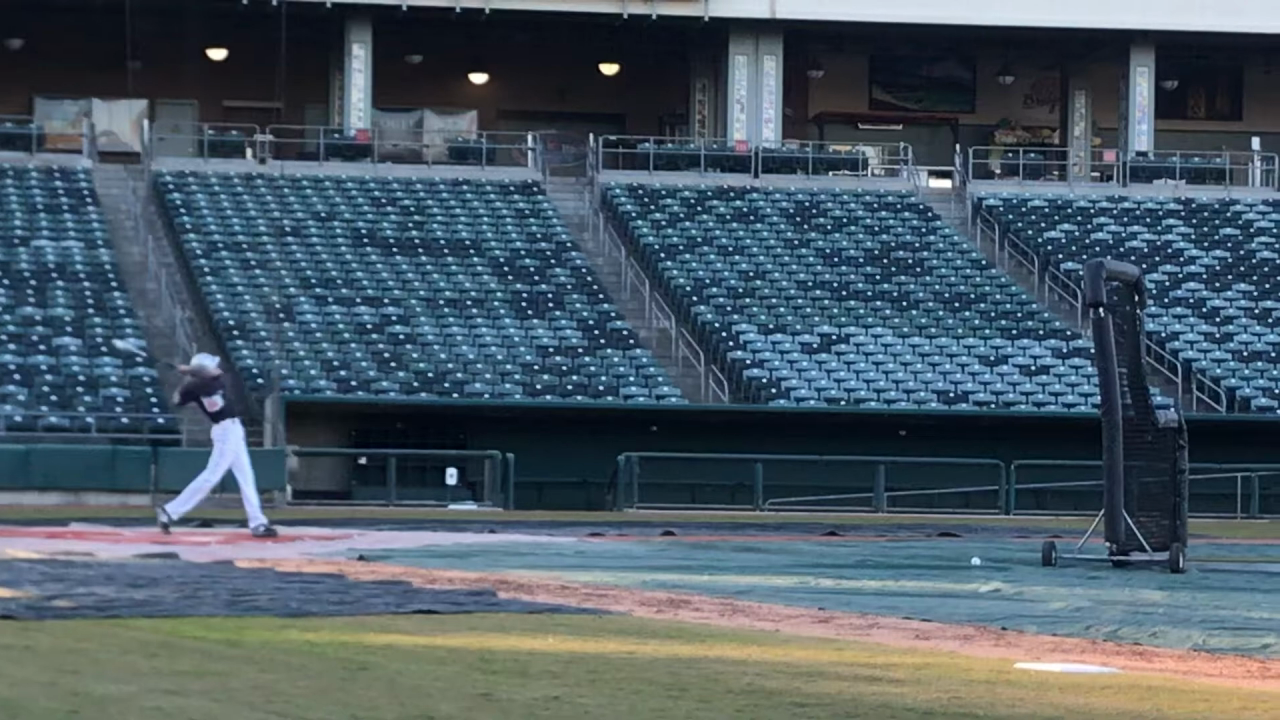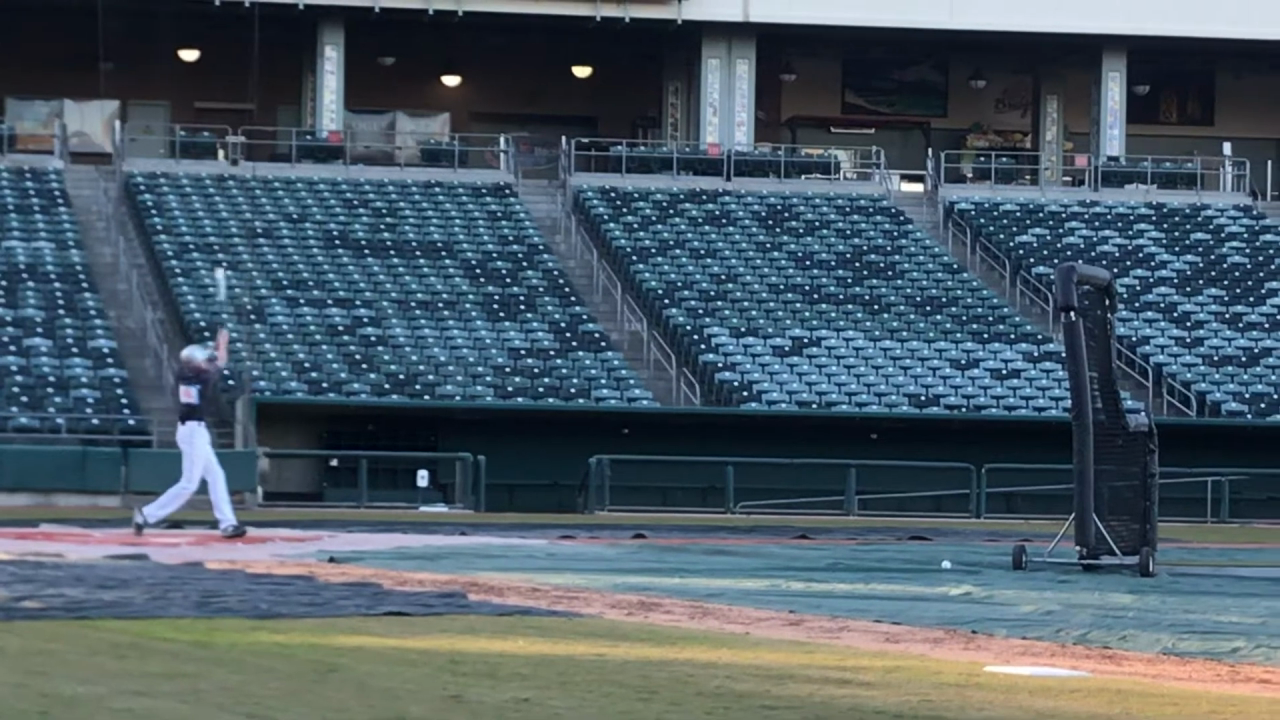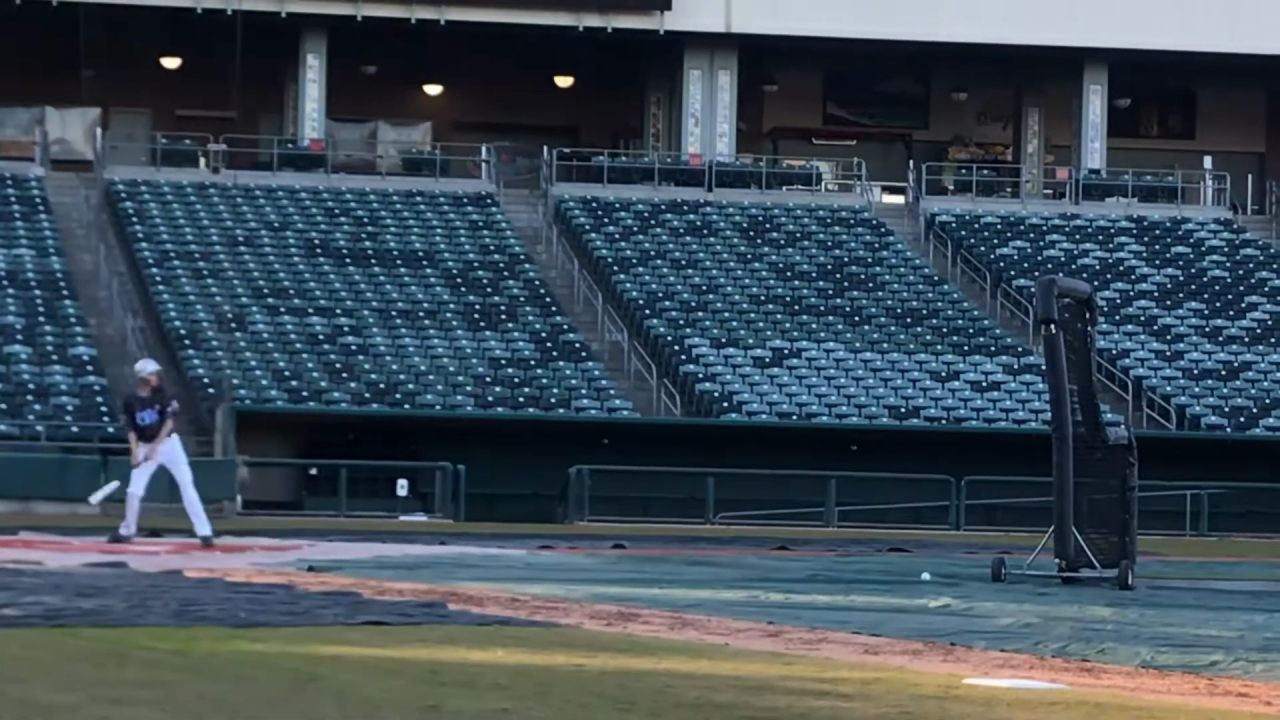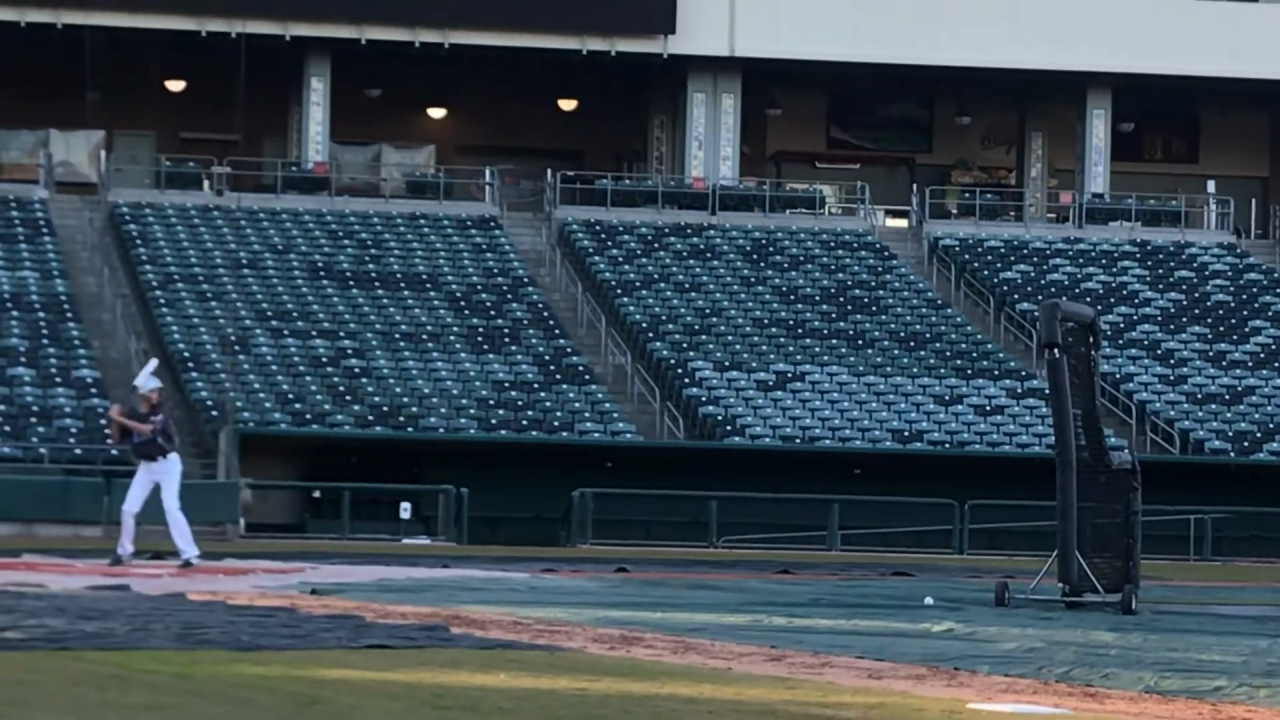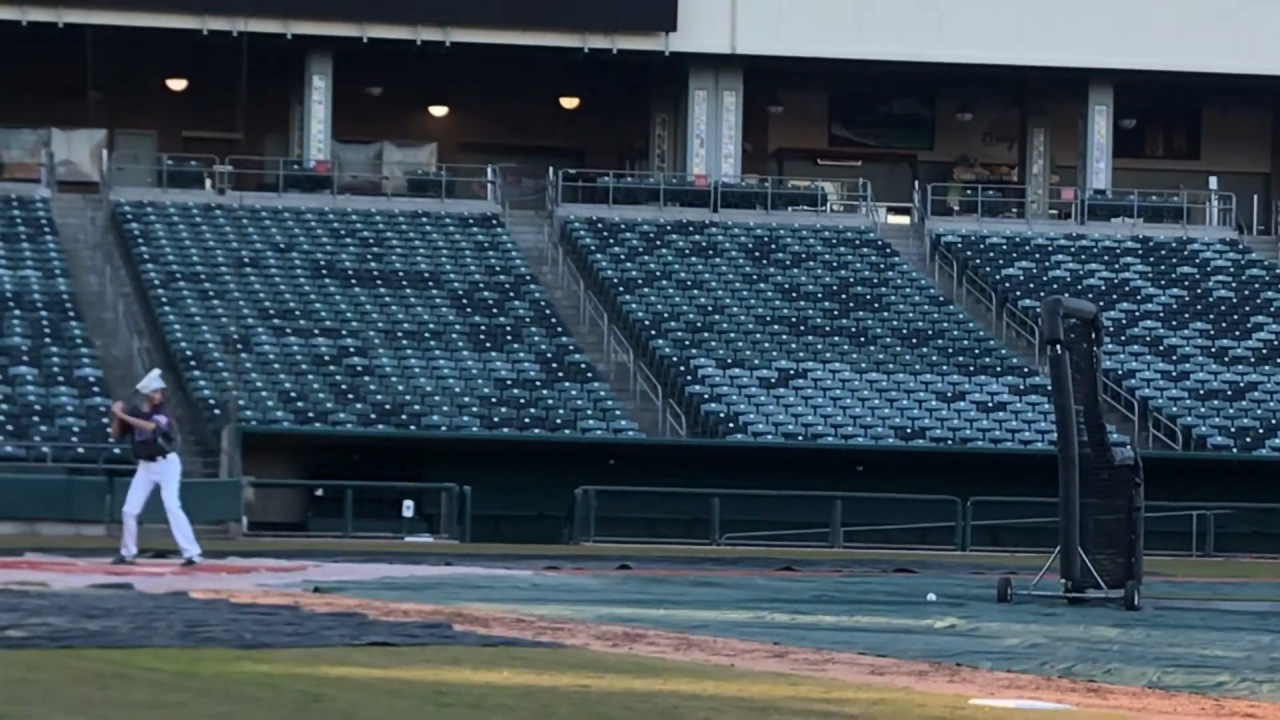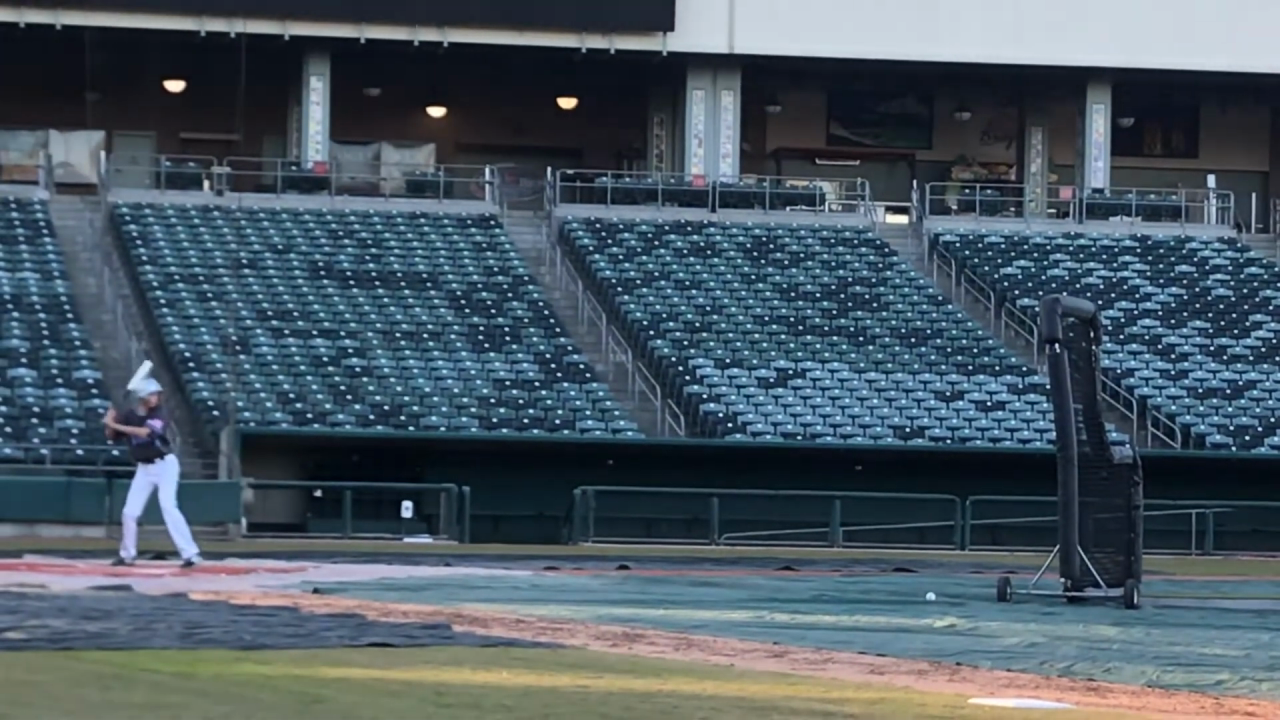
dt=0.7s
person 1, frame 1
left shoulder: (193, 387)
right shoulder: (218, 382)
left elbow: (176, 400)
left wrist: (190, 374)
right wrist: (189, 370)
left hip: (229, 430)
right hip: (228, 430)
left knee: (246, 476)
right knee: (211, 476)
left ankle: (257, 523)
right ankle: (170, 512)
person 1, frame 2
left shoulder: (182, 374)
right shoulder: (204, 377)
right elbow: (220, 363)
left wrist: (218, 345)
right wrist: (223, 342)
left hip: (194, 431)
right hip: (194, 431)
left knee: (216, 476)
right knee: (189, 484)
left ankle: (227, 523)
right ankle: (146, 515)
person 1, frame 3
left shoulder: (162, 393)
right shoulder: (130, 401)
left elbow: (170, 421)
right elbow: (131, 430)
left wrist: (156, 447)
right wrist: (134, 451)
left hip: (169, 444)
right hip: (145, 447)
left knee: (186, 485)
right knee: (133, 491)
left ankle: (204, 532)
right ankle: (126, 531)
person 1, frame 4
left shoulder: (159, 411)
right shoulder: (131, 414)
left elbow: (147, 429)
right elbow: (118, 439)
left wrist: (118, 418)
right wrist: (115, 420)
left hip: (167, 464)
right hip: (146, 466)
left knee: (171, 507)
right knee: (128, 508)
left ankle: (190, 554)
right ankle: (124, 552)
person 1, frame 5
left shoulder: (162, 411)
right shoulder: (133, 412)
left elbow: (150, 426)
right elbow: (117, 435)
left wrist: (122, 415)
right wrist: (117, 417)
left hip: (167, 463)
right hip: (145, 466)
left knee: (172, 506)
right knee: (129, 509)
left ankle: (192, 553)
right ankle: (128, 553)
person 1, frame 6
left shoulder: (158, 414)
right shoulder: (129, 416)
left elbow: (145, 432)
right elbow: (112, 436)
left wrist: (115, 424)
right wrist: (110, 422)
left hip: (165, 465)
right hip: (144, 468)
left knee: (168, 506)
right knee: (129, 512)
left ankle: (191, 554)
right ankle: (127, 555)
